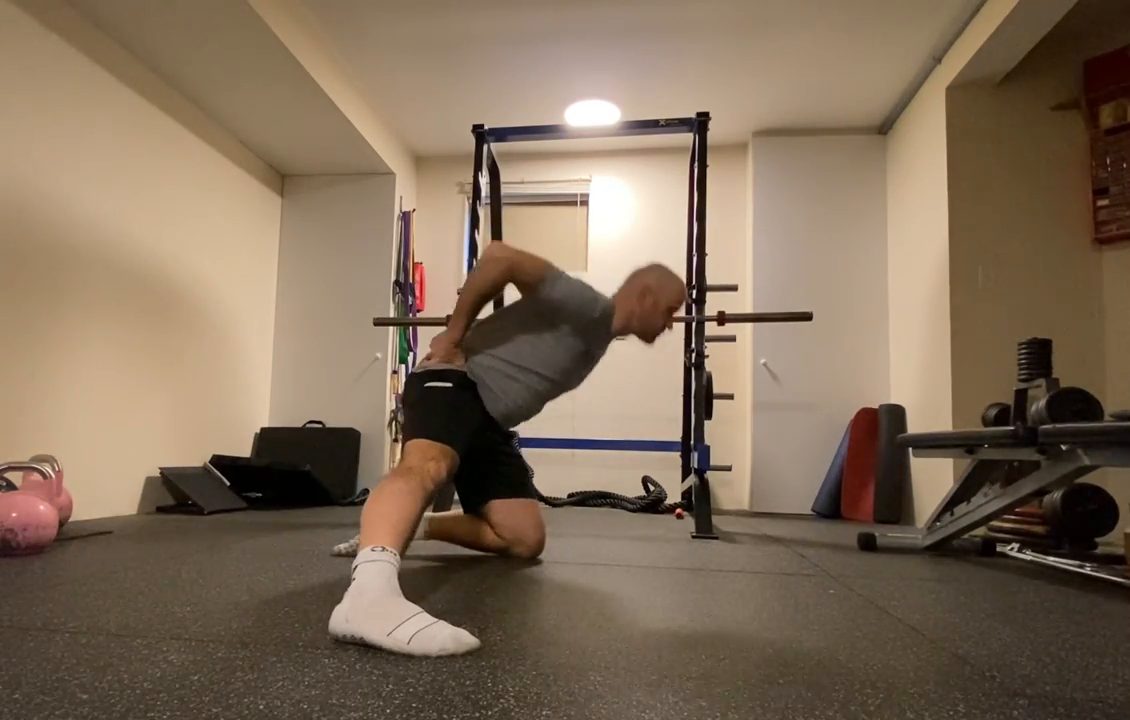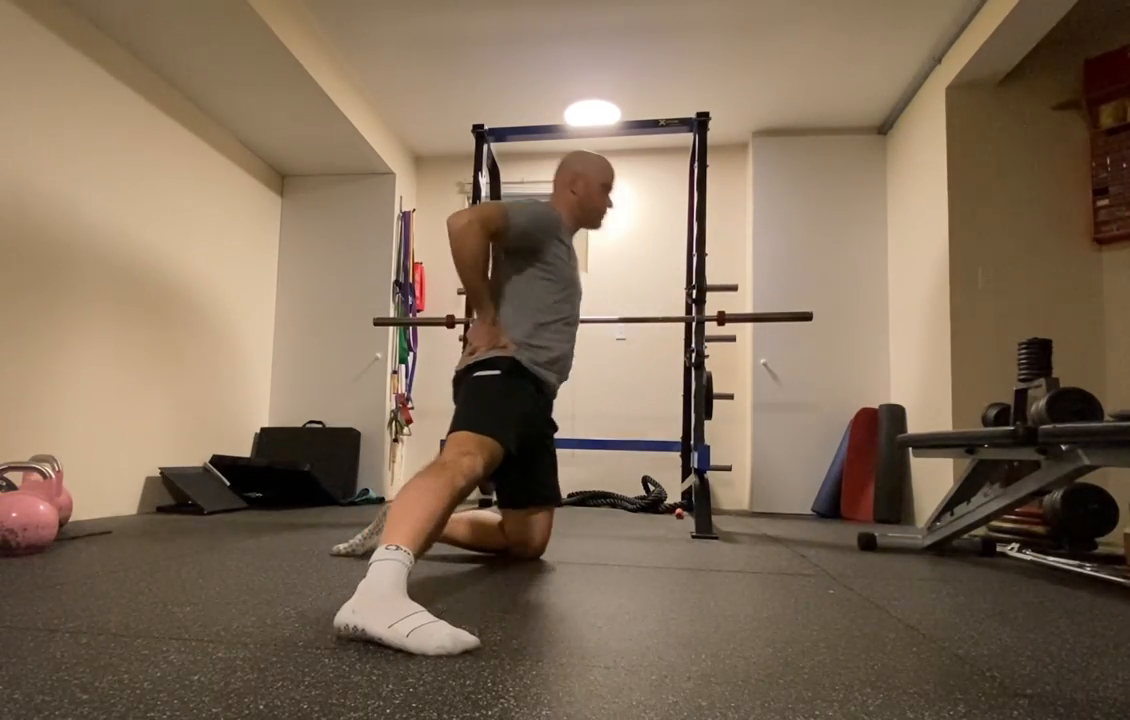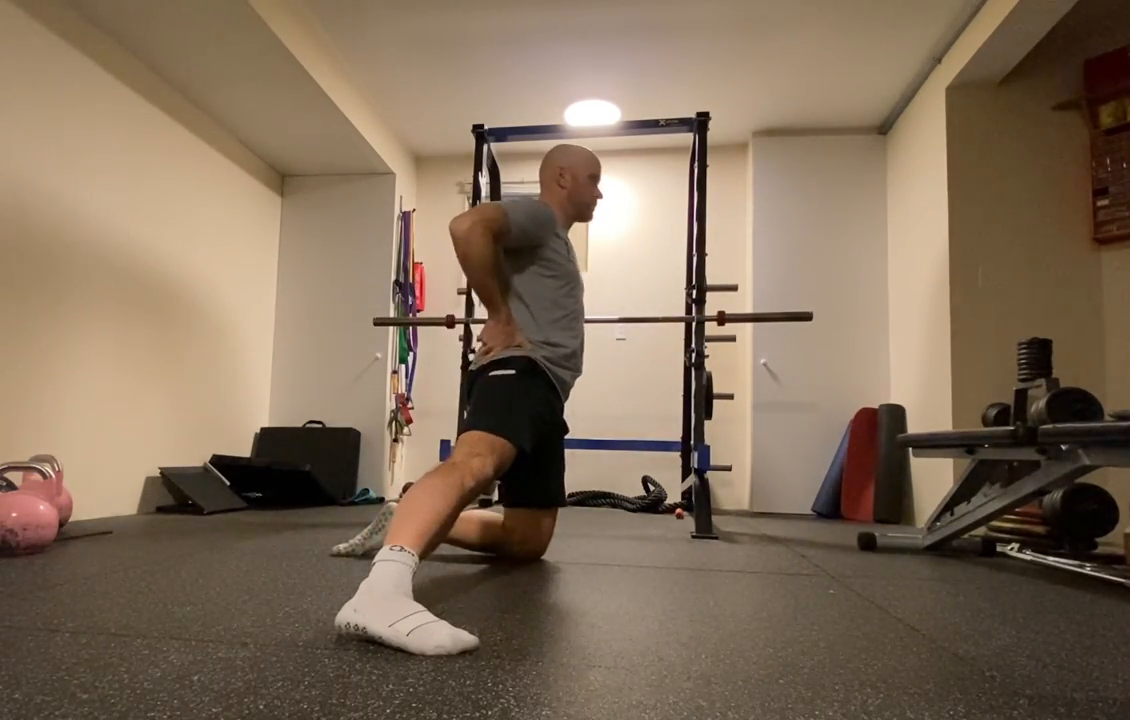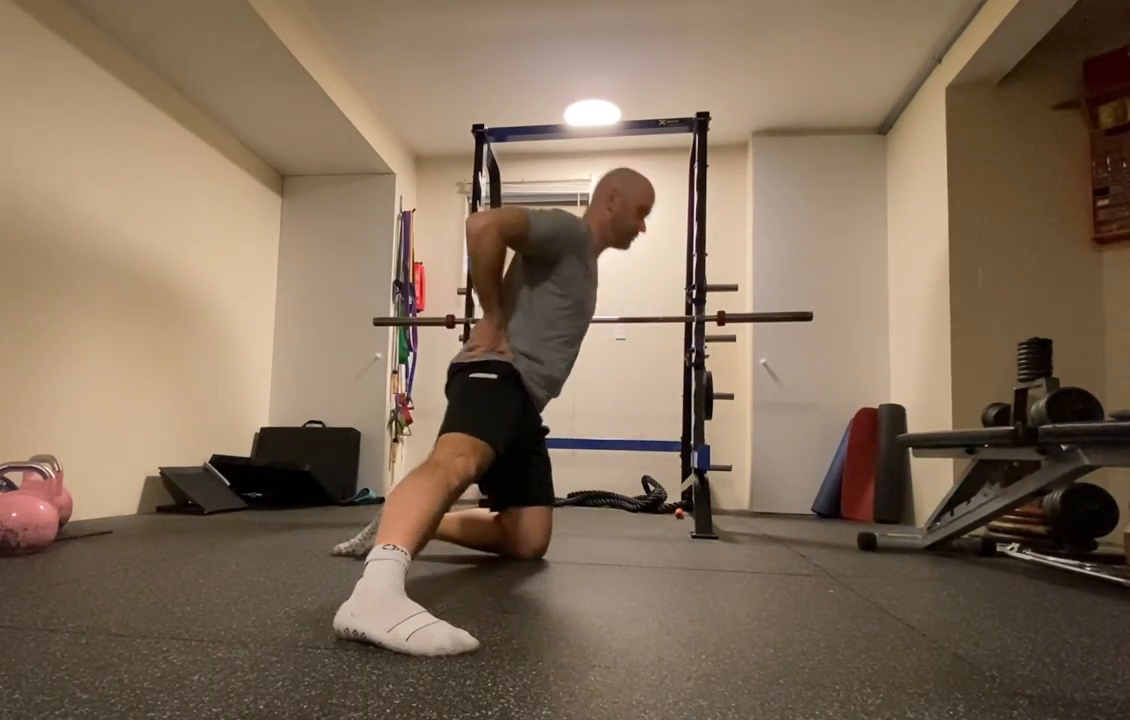
dt=0.5s
person 1, frame 1
left shoulder: (599, 336)
right shoulder: (589, 306)
right elbow: (501, 255)
right wrist: (454, 335)
left hip: (490, 420)
right hip: (455, 385)
left knee: (524, 539)
right knee: (424, 467)
left ankle: (410, 526)
right ankle: (368, 592)
person 1, frame 2
left shoulder: (559, 242)
right shoulder: (540, 218)
right elbow: (464, 223)
right wrist: (487, 317)
left hip: (532, 389)
right hip: (507, 373)
left knee: (526, 541)
right knee: (464, 462)
left ankle: (406, 527)
right ankle: (379, 589)
person 1, frame 3
left shoulder: (554, 239)
right shoulder: (536, 216)
right elbow: (466, 226)
right wrist: (500, 316)
left hip: (545, 393)
right hip: (519, 372)
left knee: (527, 543)
right knee: (474, 464)
left ankle: (403, 525)
right ankle: (382, 588)
person 1, frame 4
left shoulder: (585, 259)
right shoulder: (567, 231)
right elbow: (485, 224)
right wrist: (493, 319)
left hip: (523, 401)
right hip: (494, 375)
left knee: (529, 541)
right knee: (454, 463)
left ankle: (406, 524)
right ankle: (376, 589)
